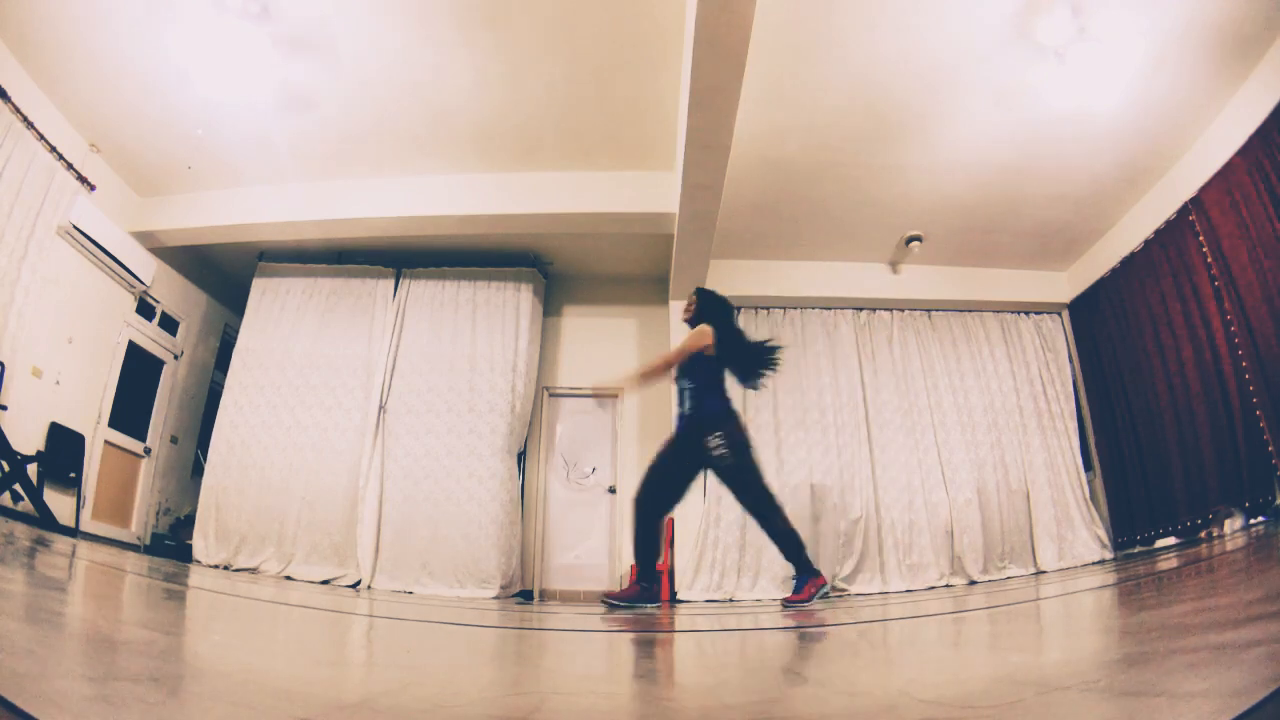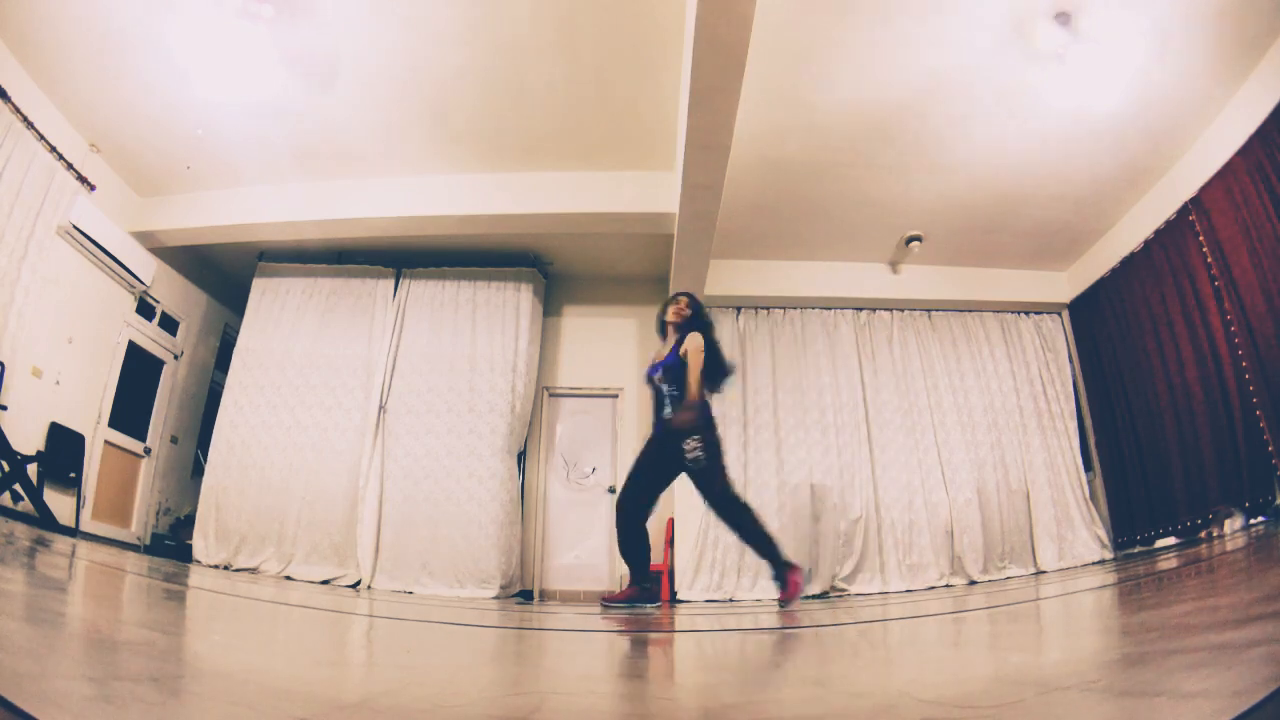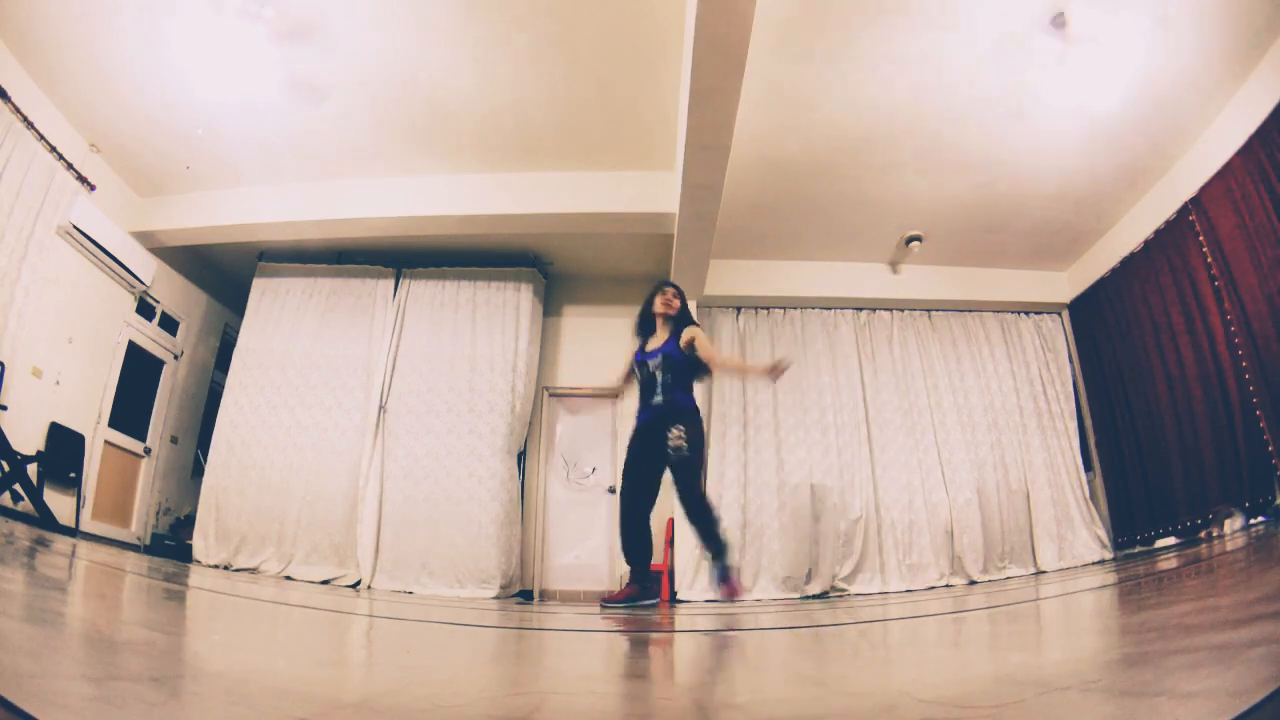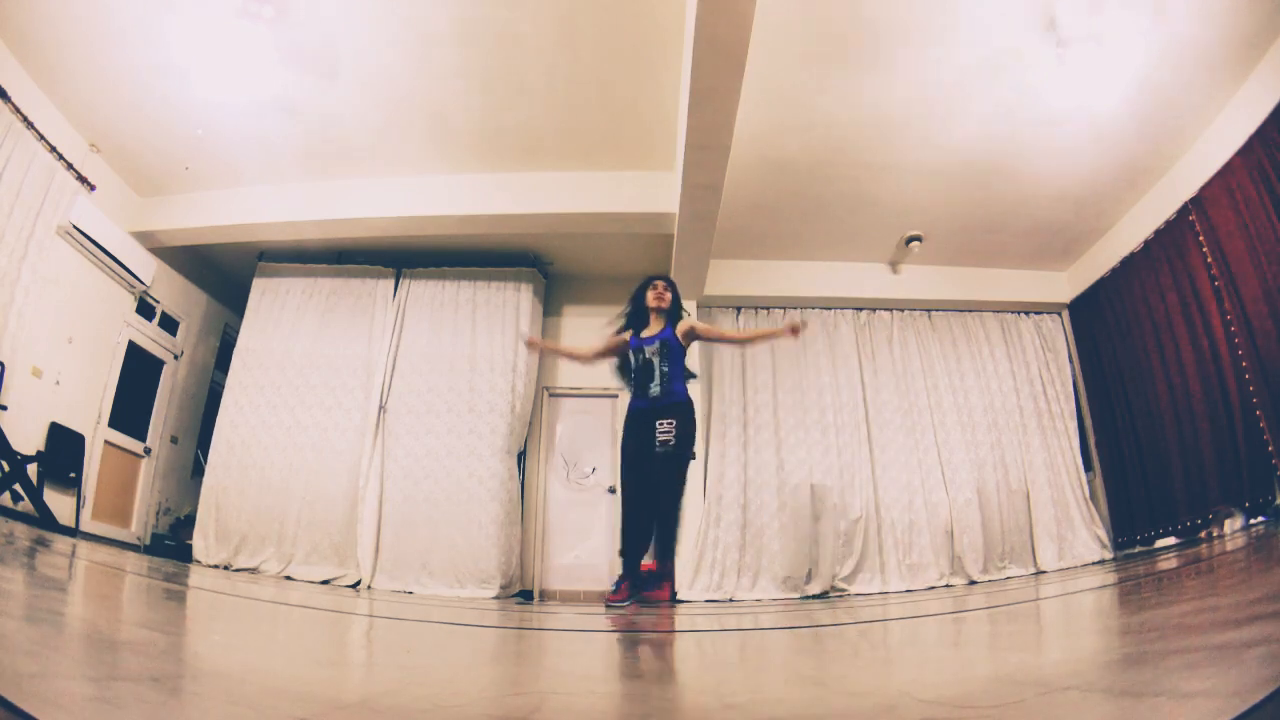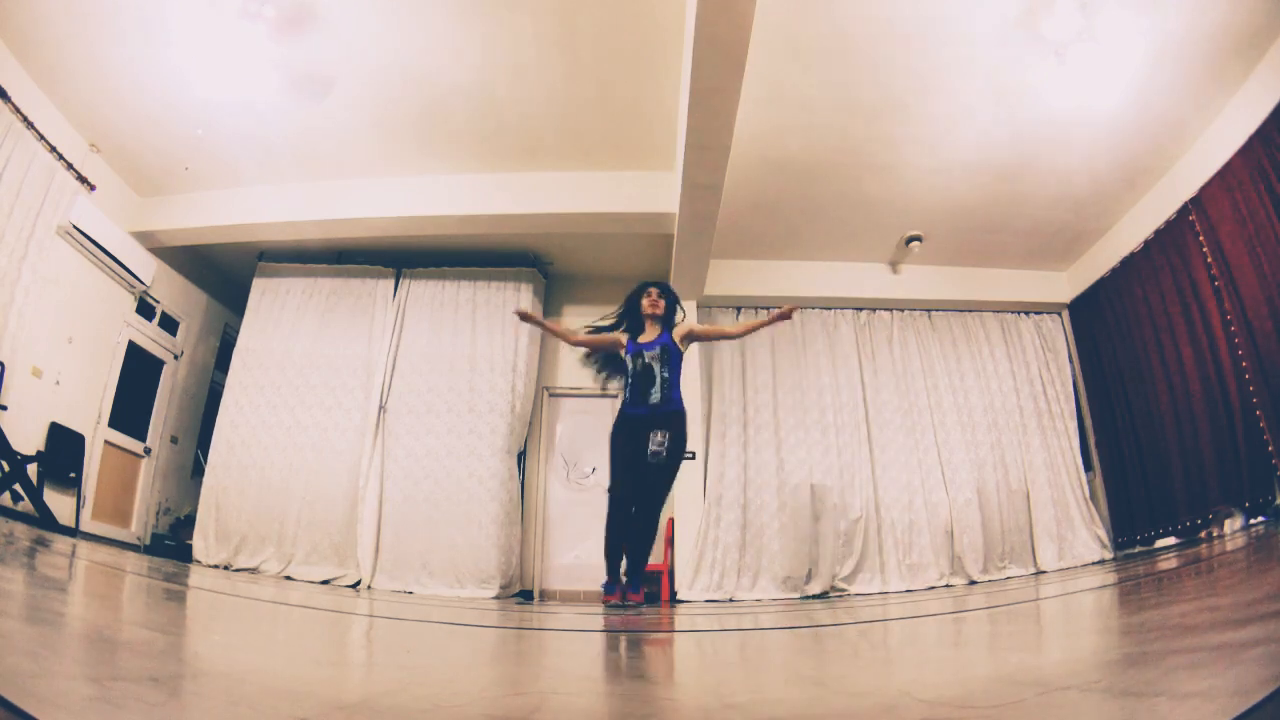
dt=0.1s
person 1, frame 1
left shoulder: (705, 331)
right shoulder: (694, 339)
left elbow: (665, 364)
left wrist: (625, 383)
left hip: (715, 427)
right hip: (687, 433)
left knee: (755, 499)
right knee: (648, 501)
left ankle: (808, 576)
right ankle: (645, 585)
person 1, frame 2
left shoulder: (693, 340)
right shoulder: (660, 353)
left elbow: (695, 378)
left wrist: (690, 408)
left hip: (692, 433)
right hip: (663, 436)
left knee: (725, 503)
right knee: (629, 505)
left ankle: (784, 570)
right ankle: (642, 585)
person 1, frame 3
left shoulder: (688, 334)
right shoulder: (642, 346)
left elbow: (715, 360)
right elbow: (622, 385)
left wrist: (760, 371)
left hip: (681, 422)
right hip: (648, 426)
left knee: (691, 495)
right knee: (633, 503)
left ankle: (722, 568)
right ankle: (639, 582)
person 1, frame 4
left shoulder: (682, 327)
right shoulder: (629, 337)
left elbow: (735, 336)
right elbow: (589, 355)
left wrist: (780, 330)
right wrist: (546, 346)
left hip: (673, 415)
right hip: (638, 417)
left knee: (665, 493)
right knee: (634, 498)
left ankle: (663, 576)
right ankle: (629, 578)
person 1, frame 5
left shoulder: (678, 333)
right shoulder: (624, 339)
left elbow: (730, 331)
right elbow: (577, 339)
left wrist: (770, 319)
right wrist: (538, 322)
left hip: (668, 423)
right hip: (630, 424)
left knee: (649, 502)
right knee: (621, 499)
left ankle: (633, 581)
right ankle: (614, 580)
